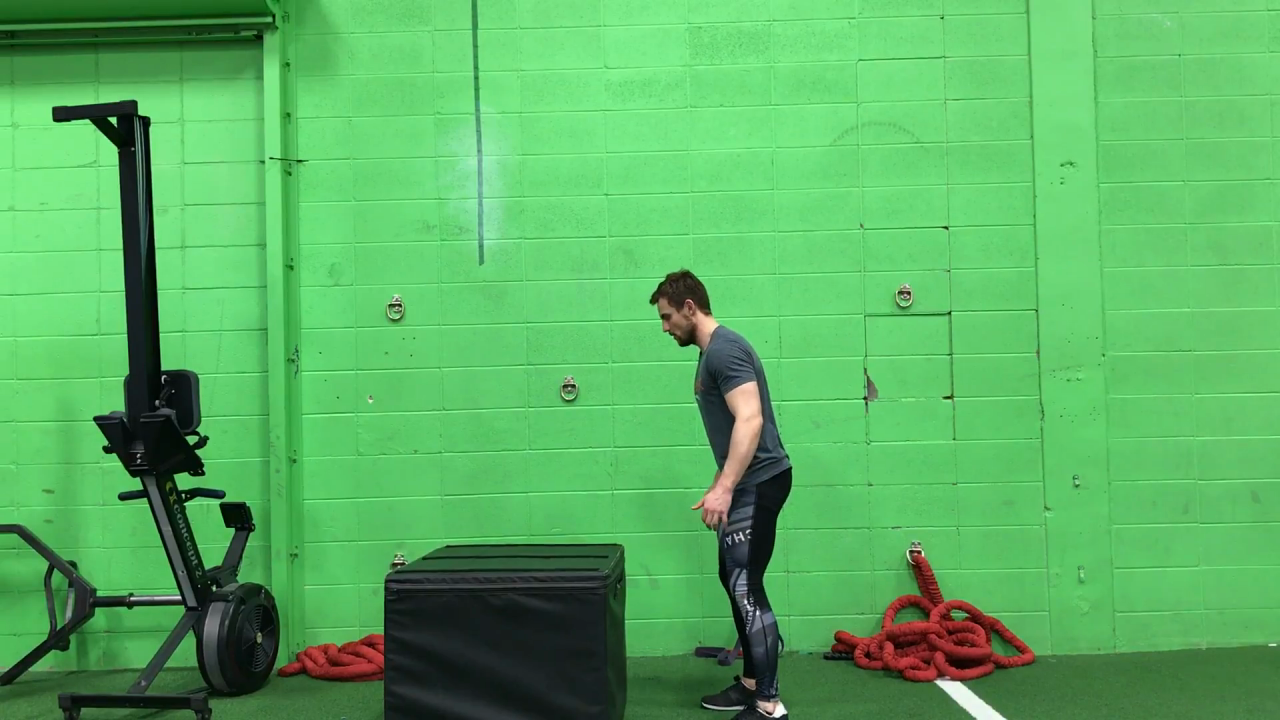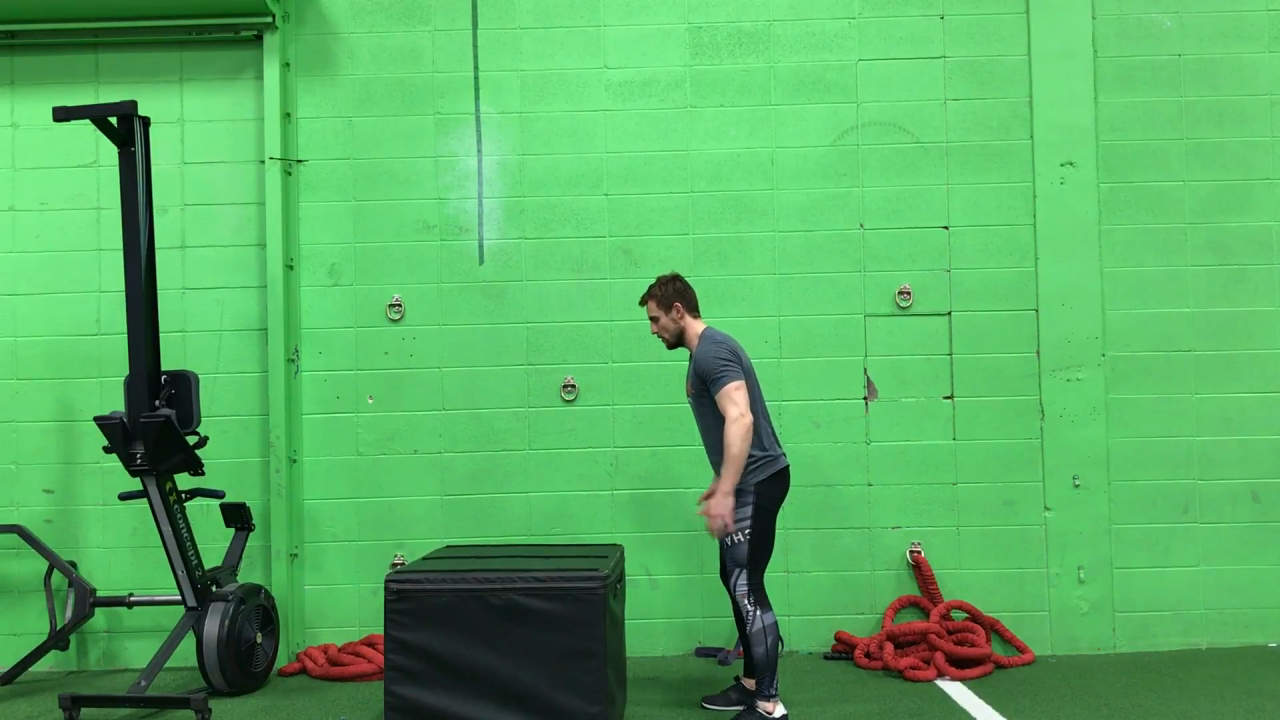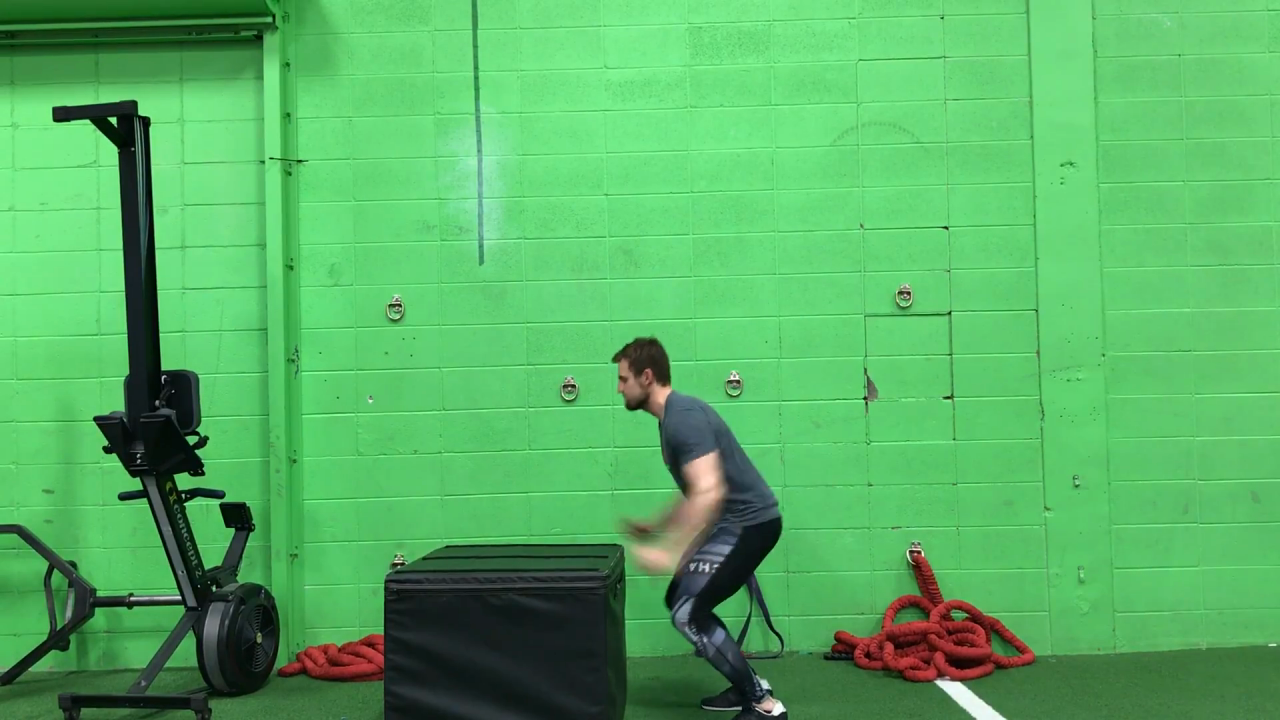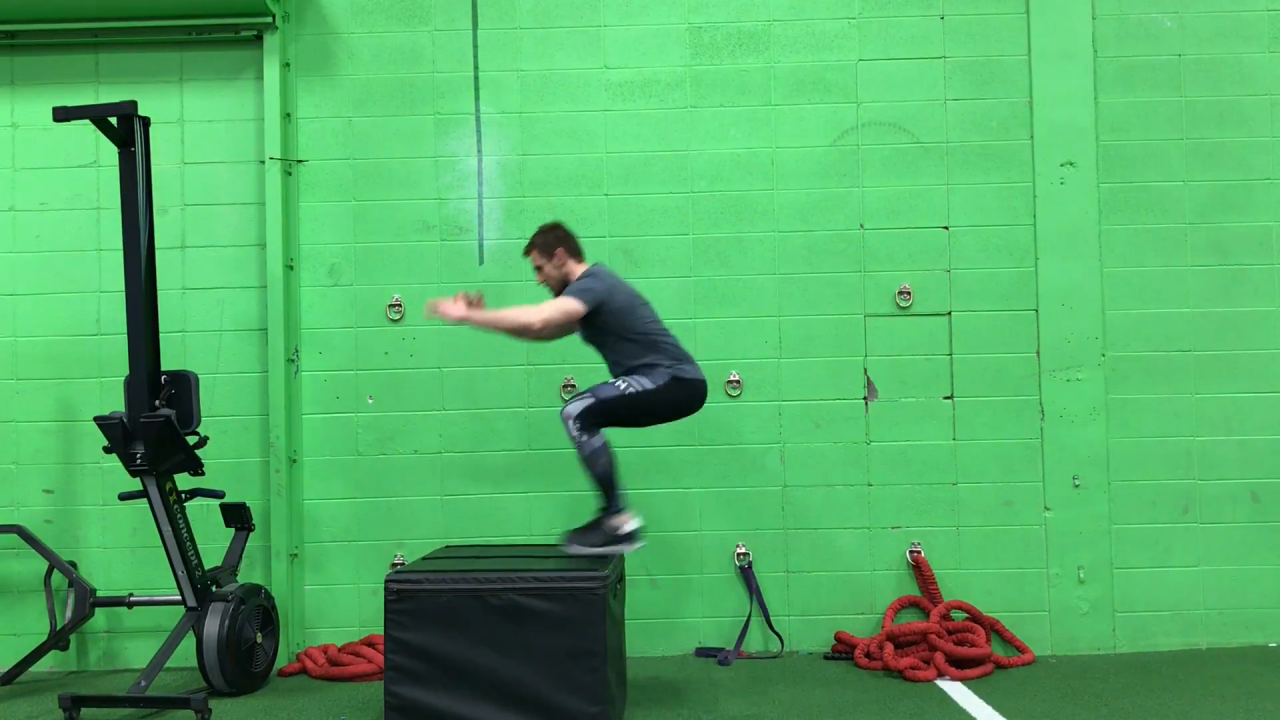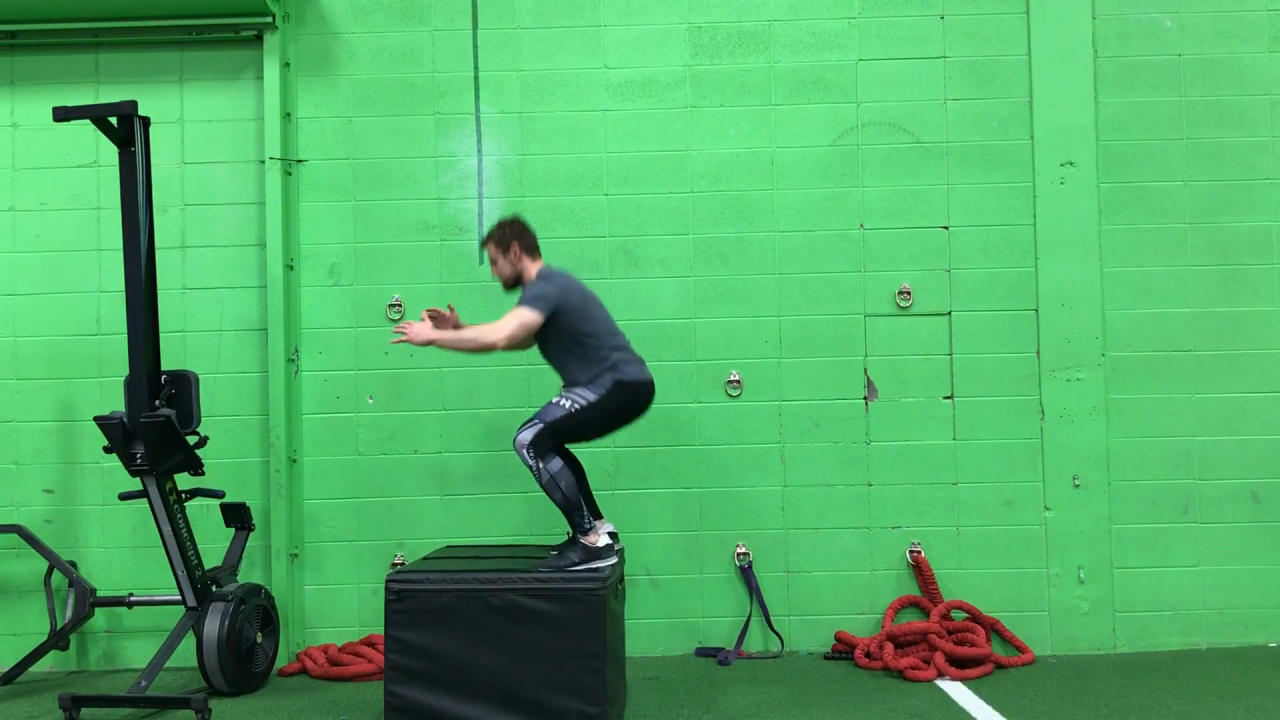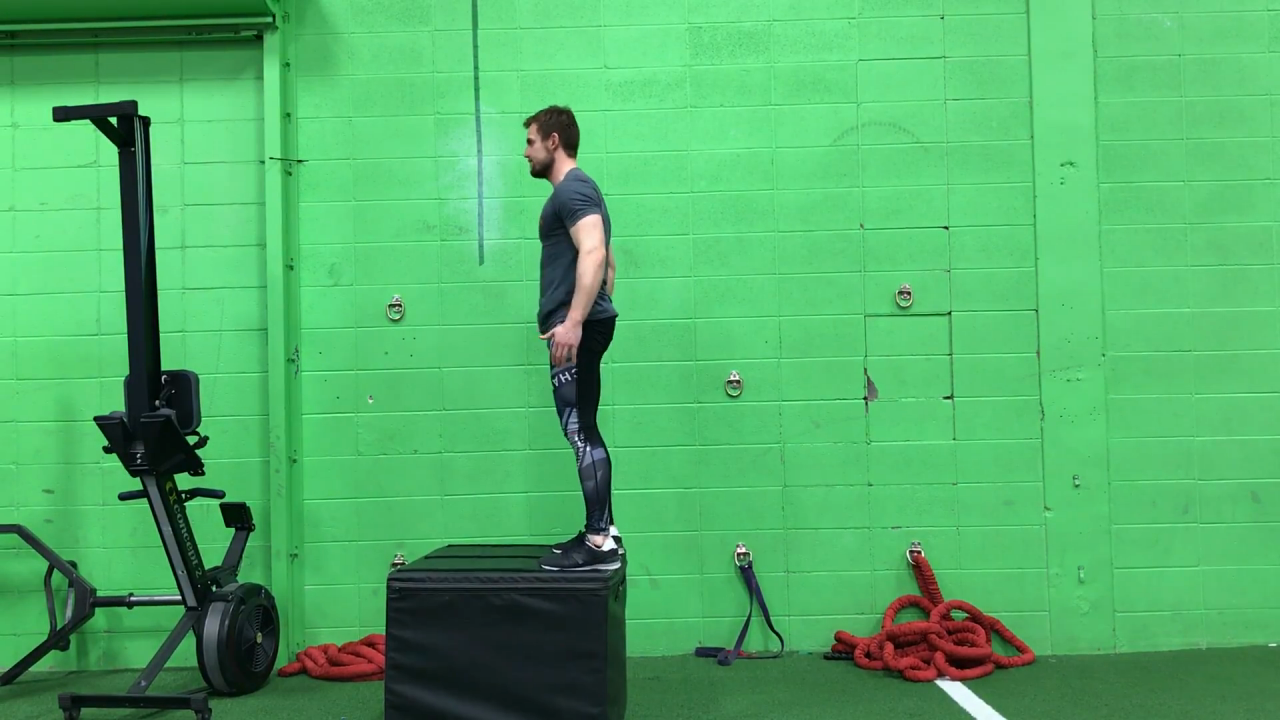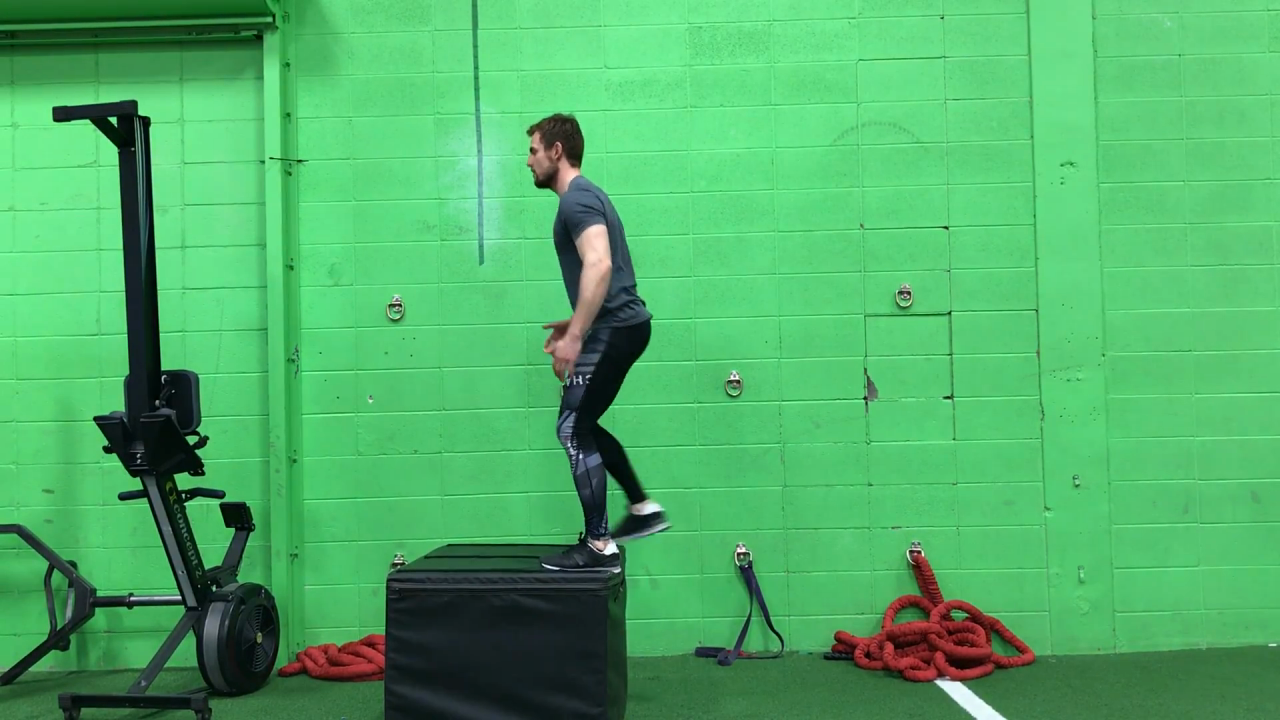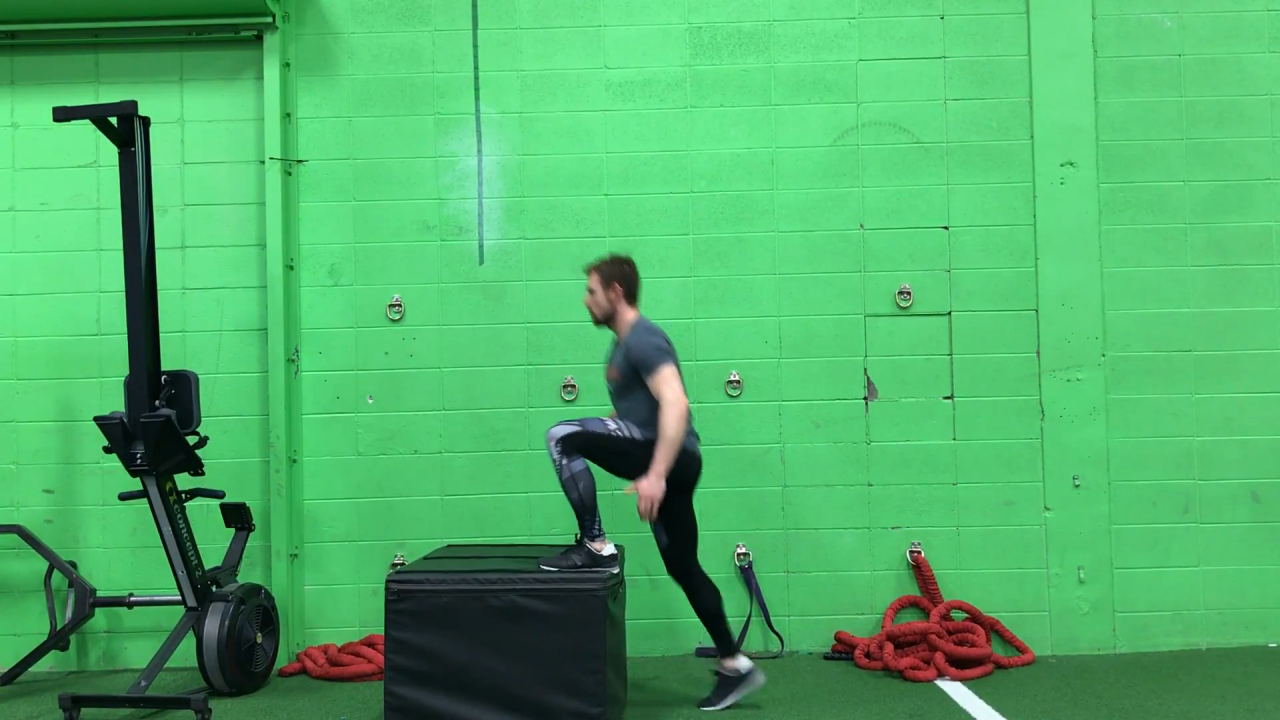
dt=0.5s
person 1, frame 1
left shoulder: (724, 349)
right shoulder: (712, 352)
left elbow: (751, 420)
left wrist: (724, 488)
right wrist: (722, 481)
left hip: (757, 483)
right hip: (746, 483)
left knee: (745, 588)
right knee: (734, 583)
right ankle: (752, 683)
person 1, frame 2
left shoulder: (711, 350)
right shoulder: (705, 351)
left elbow: (740, 420)
left wrist: (725, 492)
right wrist: (721, 485)
left hip: (756, 482)
right hip: (746, 481)
left knee: (746, 589)
right knee: (736, 583)
right ankle: (752, 684)
person 1, frame 3
left shoulder: (686, 419)
right shoulder: (675, 418)
left elbow: (709, 493)
left wrist: (671, 552)
right wrist: (657, 528)
left hip: (750, 526)
right hip: (742, 523)
left knee: (687, 613)
right knee: (682, 602)
right ankle: (751, 686)
person 1, frame 4
left shoulder: (592, 284)
right shoulder: (591, 286)
left elbow: (534, 320)
right elbow: (544, 330)
left wrist: (468, 316)
right wrist: (481, 313)
left hip: (676, 383)
right hip: (668, 381)
left knee: (577, 413)
right knee: (585, 414)
left ankle: (619, 521)
right ankle: (615, 517)
person 1, frame 5
left shoulder: (544, 288)
right shoulder: (548, 284)
left elbow: (499, 338)
right elbow: (515, 338)
left wrist: (436, 338)
right wrist: (460, 329)
left hip: (622, 387)
right hip: (619, 385)
left knee: (531, 440)
right knee: (544, 443)
left ankle: (593, 542)
right ankle: (598, 529)
person 1, frame 6
left shoulder: (572, 189)
right shoulder: (575, 191)
left elbow: (593, 254)
right elbow: (606, 262)
left wrist: (573, 323)
left hip: (577, 328)
right hip: (582, 324)
left knee: (580, 430)
right knee: (582, 430)
left ankle: (599, 542)
right ankle: (602, 532)
person 1, frame 7
left shoulder: (577, 198)
right shoulder: (581, 198)
left elbow: (599, 265)
left wrist: (574, 336)
right wrist: (571, 324)
left hip: (615, 329)
right hip: (623, 326)
left knee: (575, 433)
right knee: (582, 426)
left ankle: (598, 546)
right ankle: (643, 508)
person 1, frame 8
left shoulder: (642, 340)
right shoulder: (625, 342)
left elbow: (675, 405)
left wrist: (655, 475)
left hip: (665, 457)
right hip: (675, 461)
left knee: (561, 439)
right knee: (683, 568)
left ankle: (595, 548)
right ankle: (735, 665)
